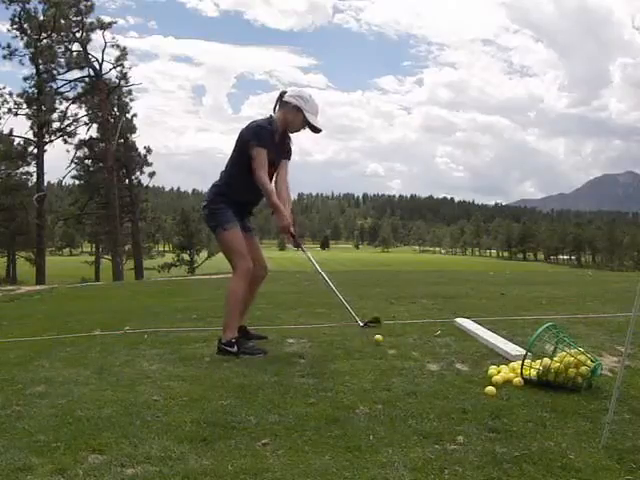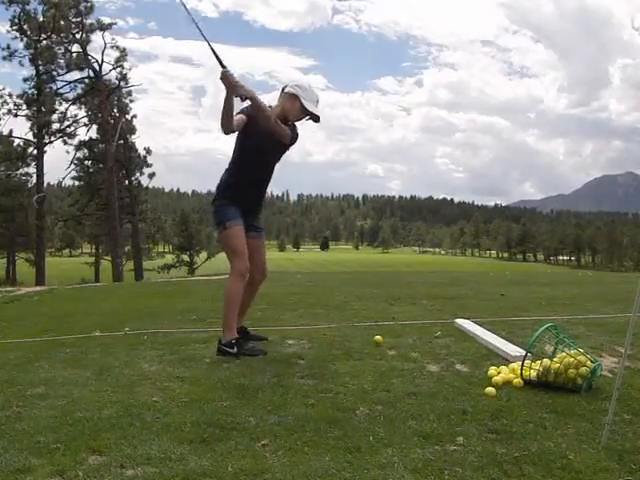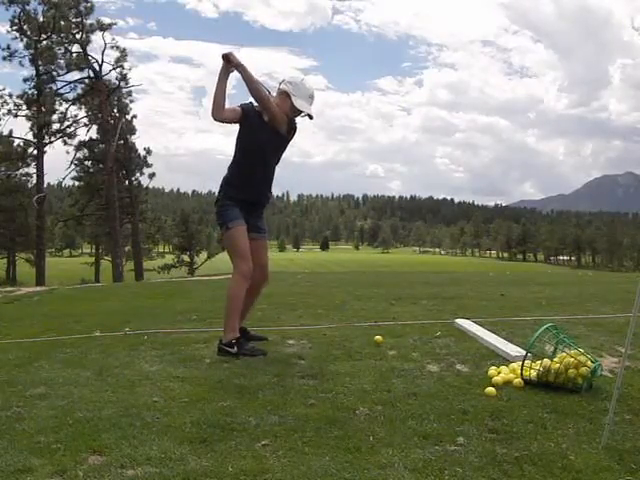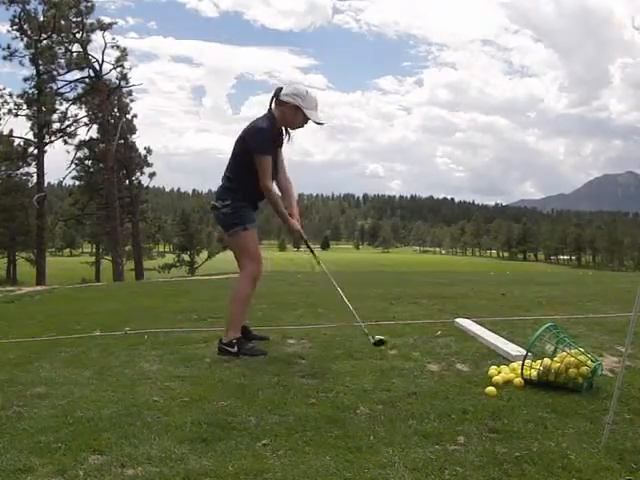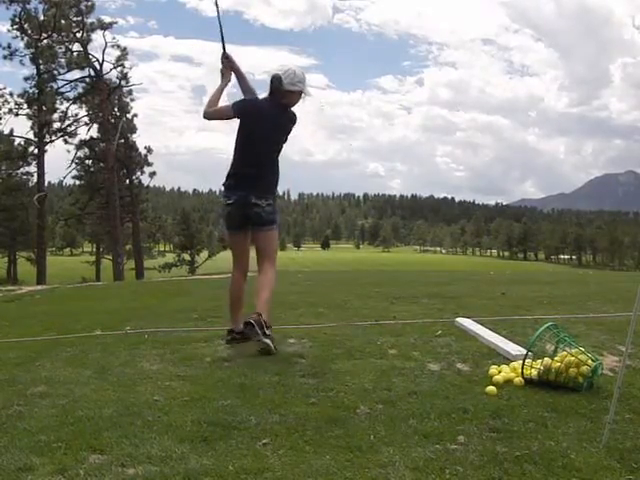
dt=1s
person 1, frame 1
left shoulder: (284, 144)
right shoulder: (258, 129)
left elbow: (281, 181)
right elbow: (260, 174)
left wrist: (287, 214)
right wrist: (278, 210)
left hip: (240, 210)
right hip: (221, 204)
left knee: (259, 270)
right knee: (244, 267)
left ankle: (237, 327)
right ankle: (228, 340)
person 1, frame 2
left shoulder: (290, 134)
right shoulder: (250, 114)
left elbow: (272, 125)
right elbow: (227, 127)
left wrist: (249, 94)
right wrist: (230, 93)
left hip: (252, 208)
right hip: (228, 201)
left knee: (259, 272)
right knee: (241, 267)
left ankle: (238, 327)
right ankle: (228, 340)
person 1, frame 3
left shoulder: (288, 128)
right shoulder: (248, 112)
left elbow: (267, 105)
right elbow: (218, 114)
left wrist: (240, 67)
right wrist: (225, 71)
left hip: (256, 208)
right hip: (231, 202)
left knee: (260, 275)
right knee: (244, 269)
left ankle: (237, 327)
right ankle: (228, 340)
person 1, frame 4
left shoulder: (272, 130)
right shoulder: (264, 131)
left elbow: (282, 177)
right elbow: (265, 184)
left wrist: (294, 213)
right wrist: (287, 221)
left hip: (234, 204)
right hip: (235, 205)
left knee: (253, 268)
right knee: (250, 269)
left ankle: (238, 327)
right ankle: (230, 340)
person 1, frame 5
left shoulder: (252, 108)
right shoulder: (289, 119)
left elbow: (208, 113)
left wrist: (224, 81)
right wrist: (237, 72)
left hip: (234, 195)
right hip: (262, 199)
left knee: (239, 267)
right knee: (268, 266)
left ankle: (236, 327)
right ankle: (259, 317)
